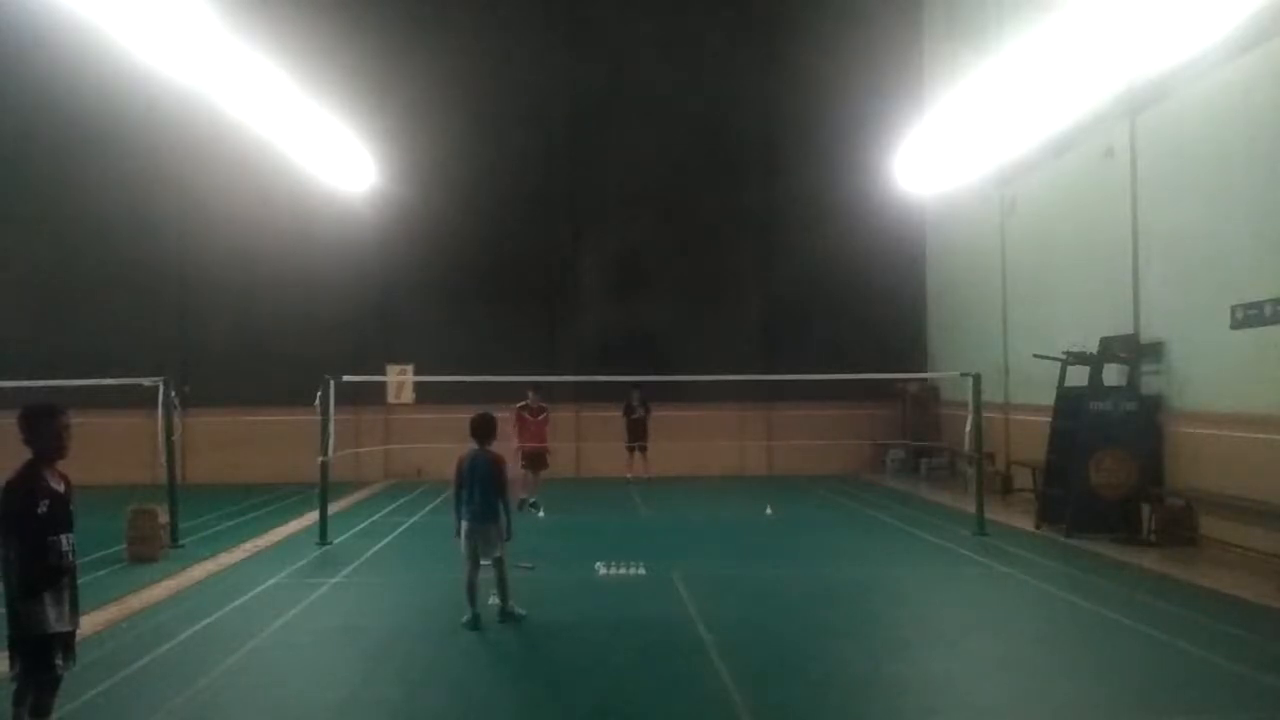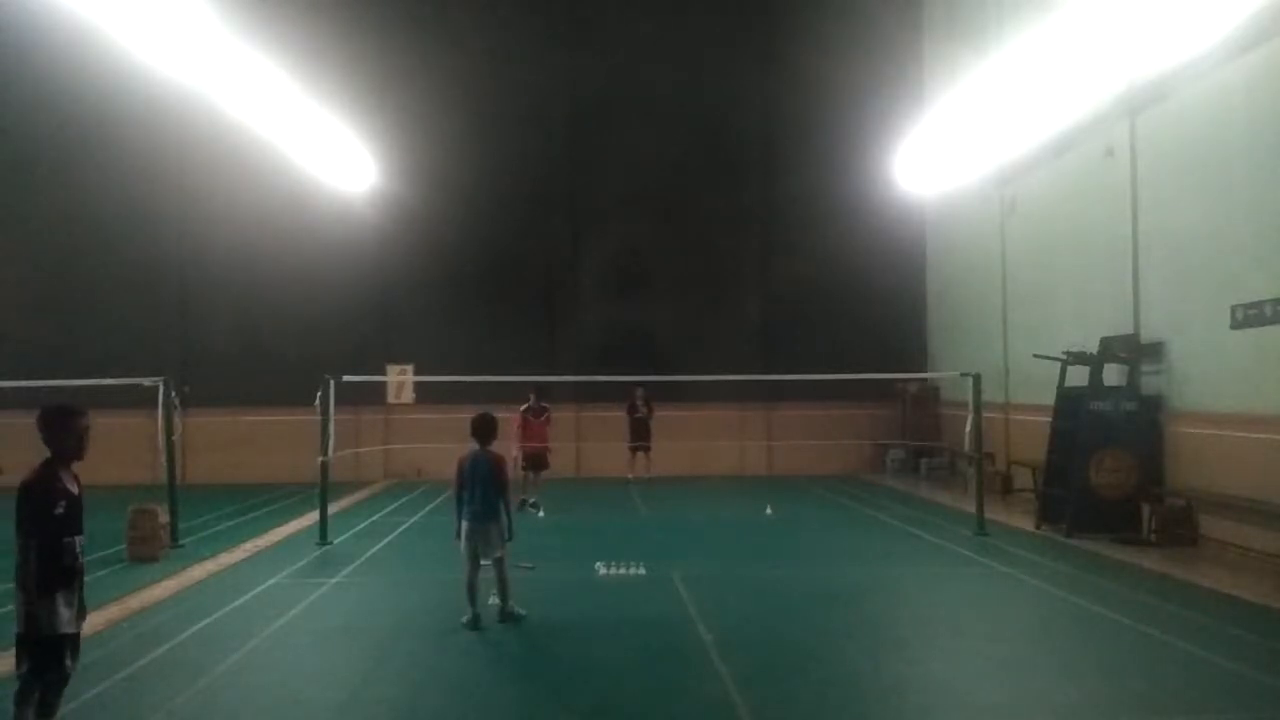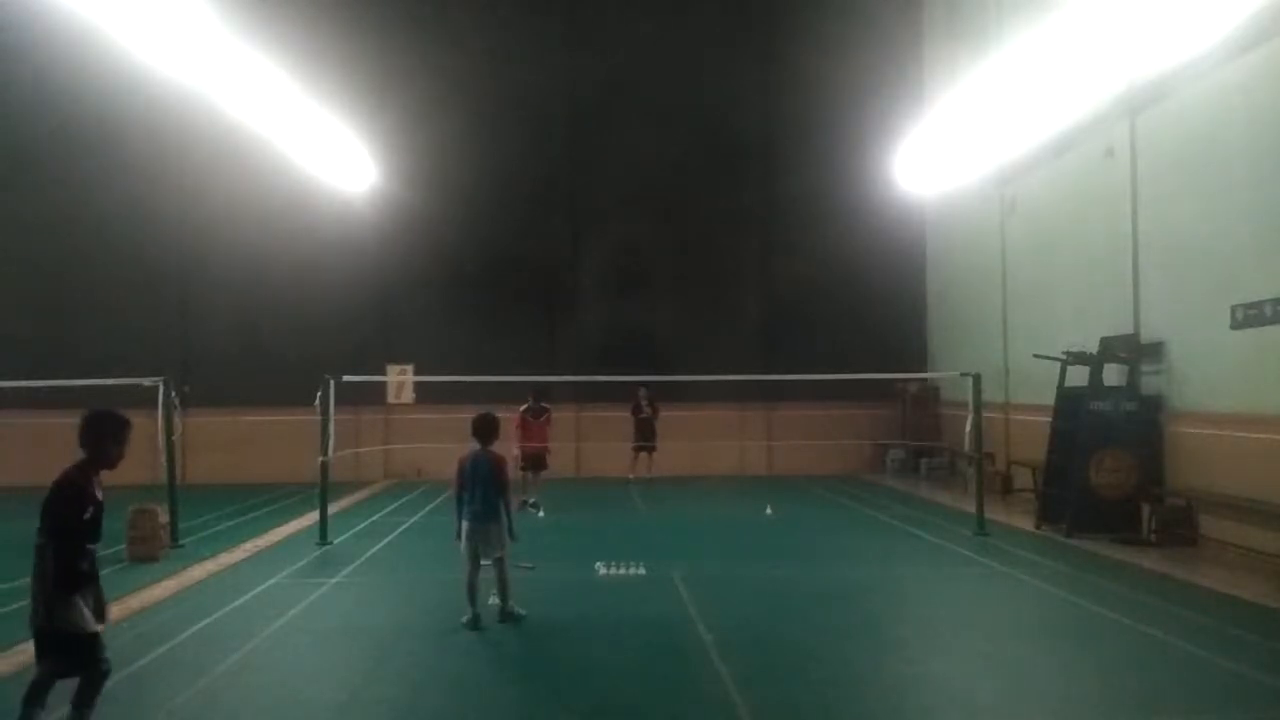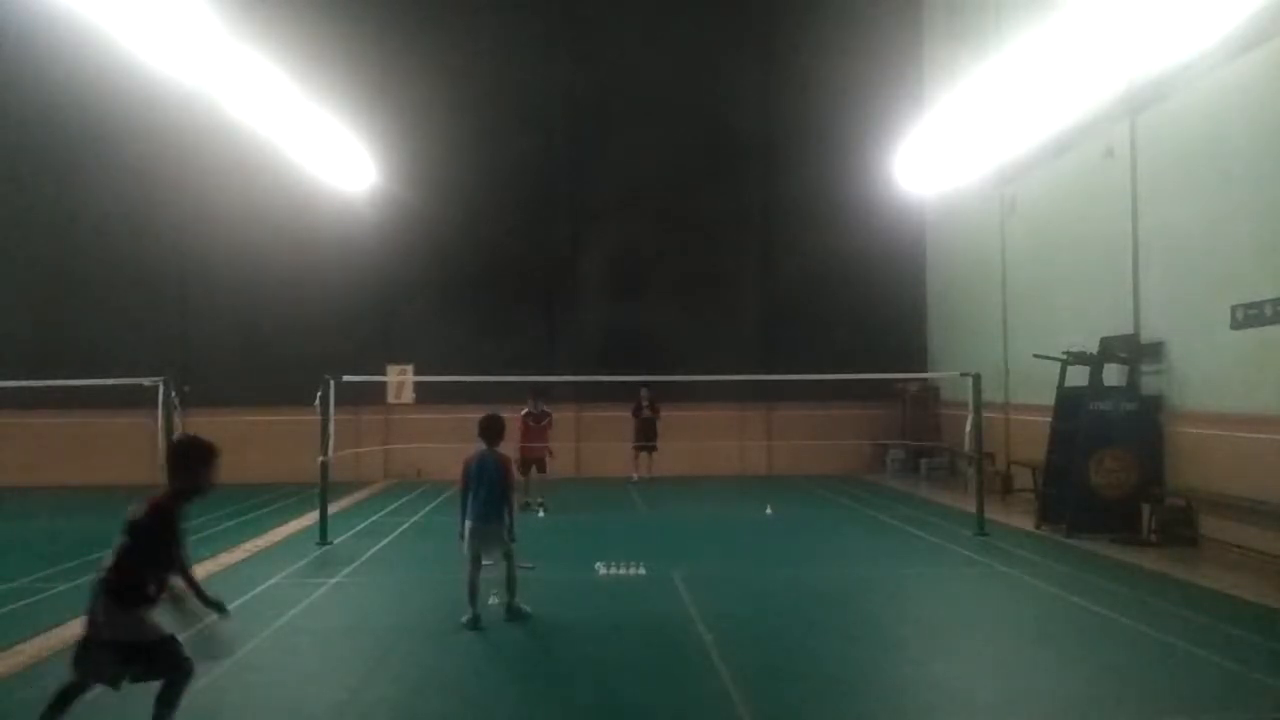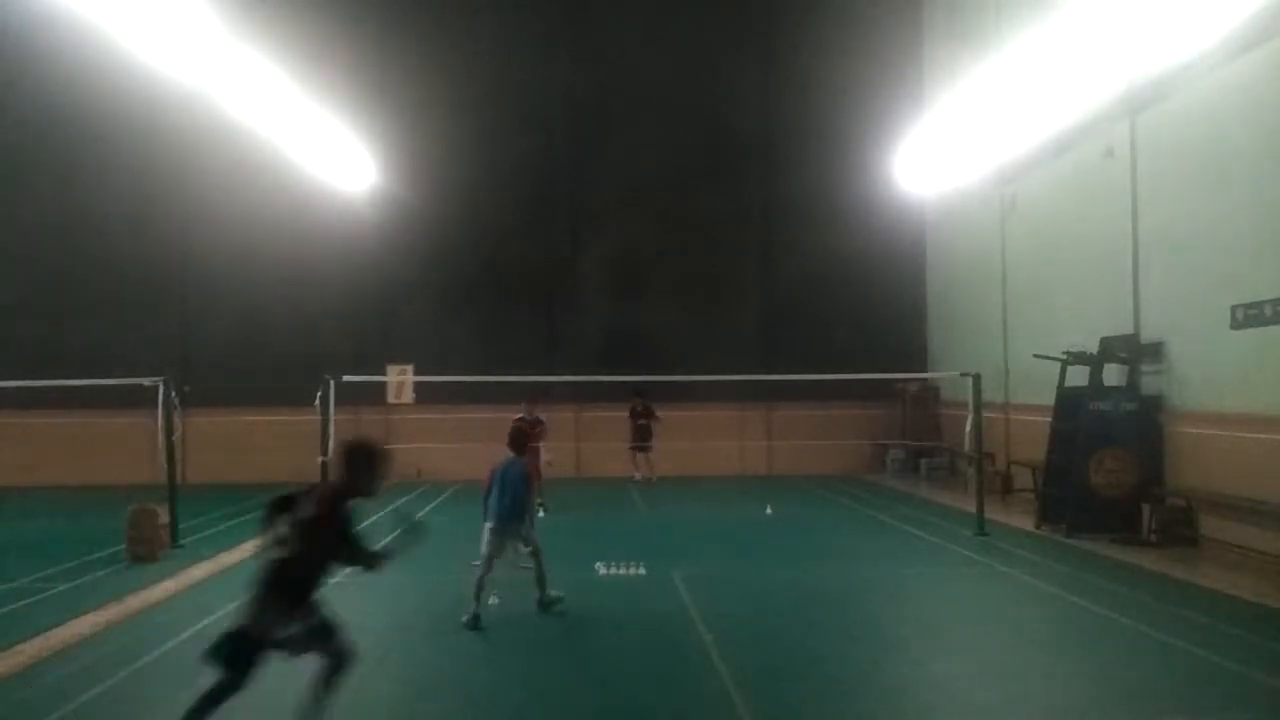
dt=0.3s
person 1, frame 1
left shoulder: (63, 482)
left wrist: (72, 598)
left hip: (60, 595)
right hip: (34, 599)
left knee: (53, 673)
right knee: (37, 677)
person 1, frame 2
left shoulder: (74, 482)
right shoulder: (37, 487)
right elbow: (26, 552)
right wrist: (32, 607)
left hip: (67, 594)
right hip: (44, 597)
left knee: (60, 672)
right knee: (48, 675)
person 1, frame 3
left shoulder: (94, 485)
right shoulder: (67, 488)
right elbow: (45, 550)
left wrist: (97, 596)
right wrist: (50, 607)
left hip: (78, 592)
right hip: (60, 596)
left knee: (51, 671)
right knee: (98, 667)
person 1, frame 4
left shoulder: (167, 511)
right shoulder: (162, 517)
left elbow: (175, 563)
right elbow: (157, 580)
left wrist: (204, 598)
left hip: (112, 603)
right hip: (120, 607)
left knee: (88, 675)
right knee: (181, 670)
person 1, frame 5
left shoulder: (319, 497)
right shoulder: (334, 520)
left elbow: (274, 507)
right elbow: (367, 561)
left hip: (294, 599)
right hip: (280, 604)
left knee: (341, 654)
person 2, frame 1
left shoulder: (463, 460)
right shoulder: (497, 460)
left elbow: (457, 495)
right elbow: (503, 495)
left wrist: (458, 522)
right wrist: (508, 523)
left hip: (469, 520)
right hip: (491, 520)
left knee: (471, 567)
right knee: (499, 565)
left ankle: (473, 614)
right ankle: (505, 608)
person 2, frame 2
left shoulder: (464, 461)
right shoulder: (497, 460)
left elbow: (458, 495)
right elbow: (504, 495)
left wrist: (459, 523)
right wrist: (509, 523)
left hip: (470, 520)
right hip: (492, 520)
left knee: (472, 568)
right knee: (499, 565)
left ankle: (473, 614)
right ankle: (505, 609)
person 2, frame 3
left shoulder: (464, 461)
right shoulder: (498, 460)
left elbow: (459, 495)
right elbow: (505, 495)
left wrist: (459, 523)
right wrist: (510, 523)
left hip: (470, 520)
right hip: (493, 520)
left knee: (472, 567)
right knee: (500, 565)
left ankle: (473, 614)
right ankle: (505, 608)
person 2, frame 4
left shoulder: (470, 461)
right shoulder: (504, 461)
left elbow: (463, 495)
right elbow: (508, 496)
left wrist: (463, 524)
right wrist: (511, 525)
left hip: (474, 520)
right hip: (497, 520)
left knee: (474, 567)
right knee: (509, 559)
left ankle: (473, 613)
right ankle: (512, 605)
person 2, frame 5
left shoulder: (498, 467)
right shoulder: (528, 468)
left elbow: (487, 497)
right elbow: (528, 500)
left wrist: (488, 521)
right wrist: (530, 526)
left hip: (495, 521)
right hip: (518, 521)
left knee: (485, 567)
right knee: (537, 555)
left ankle: (475, 612)
right ankle: (544, 597)
